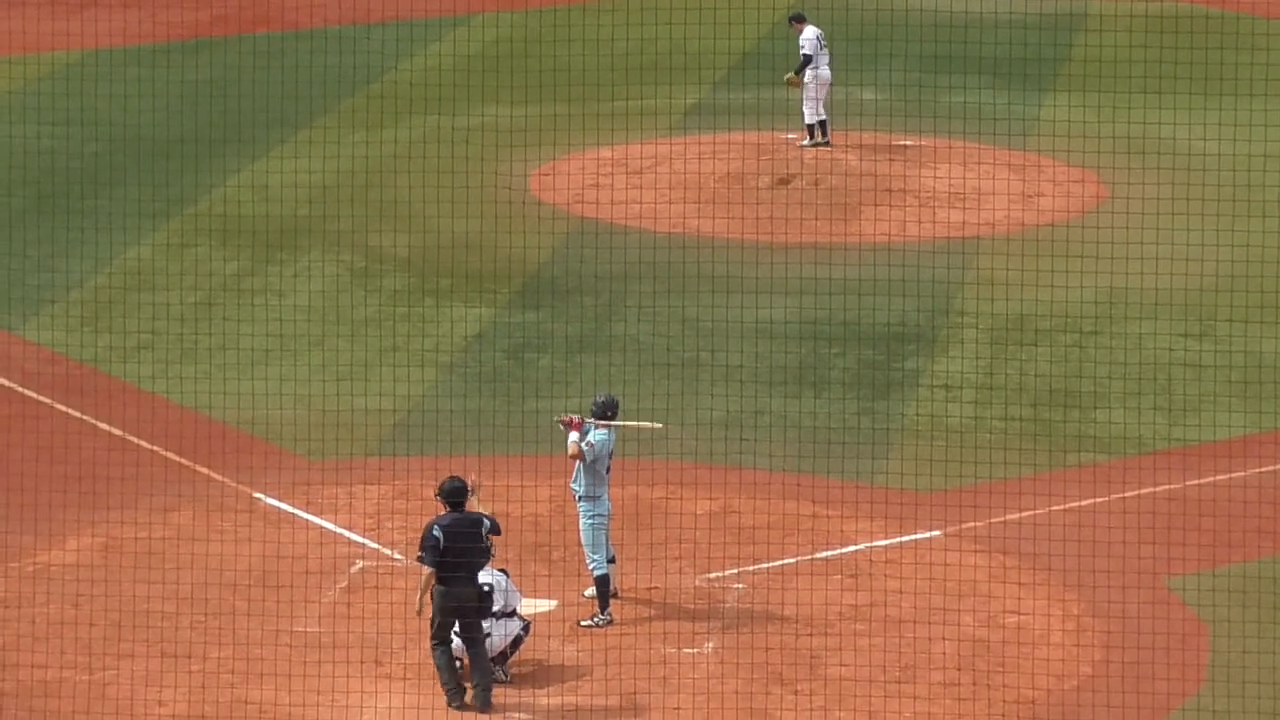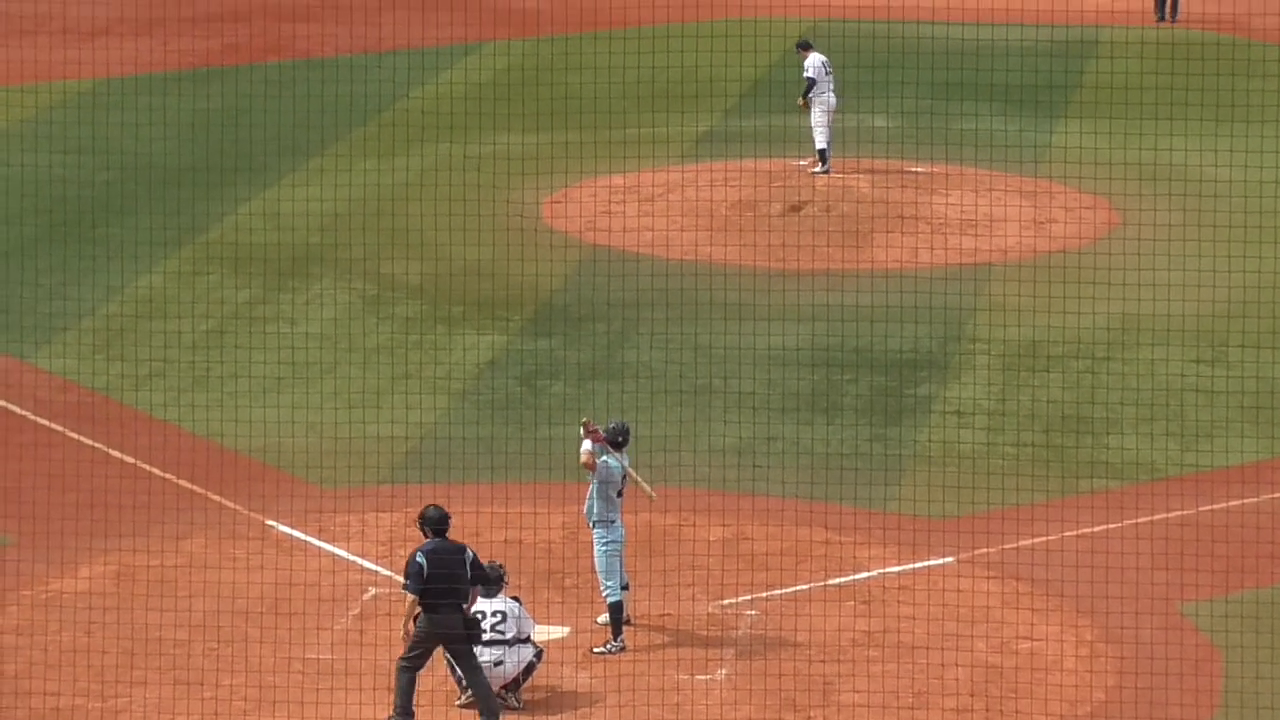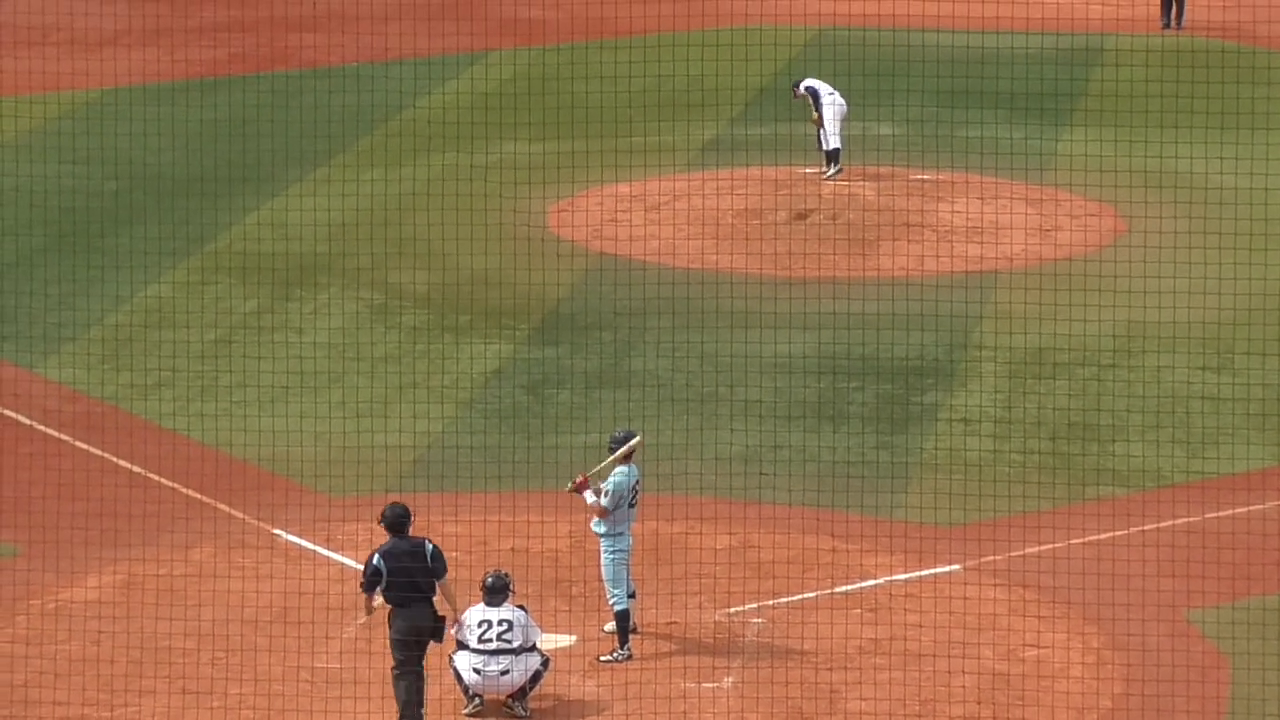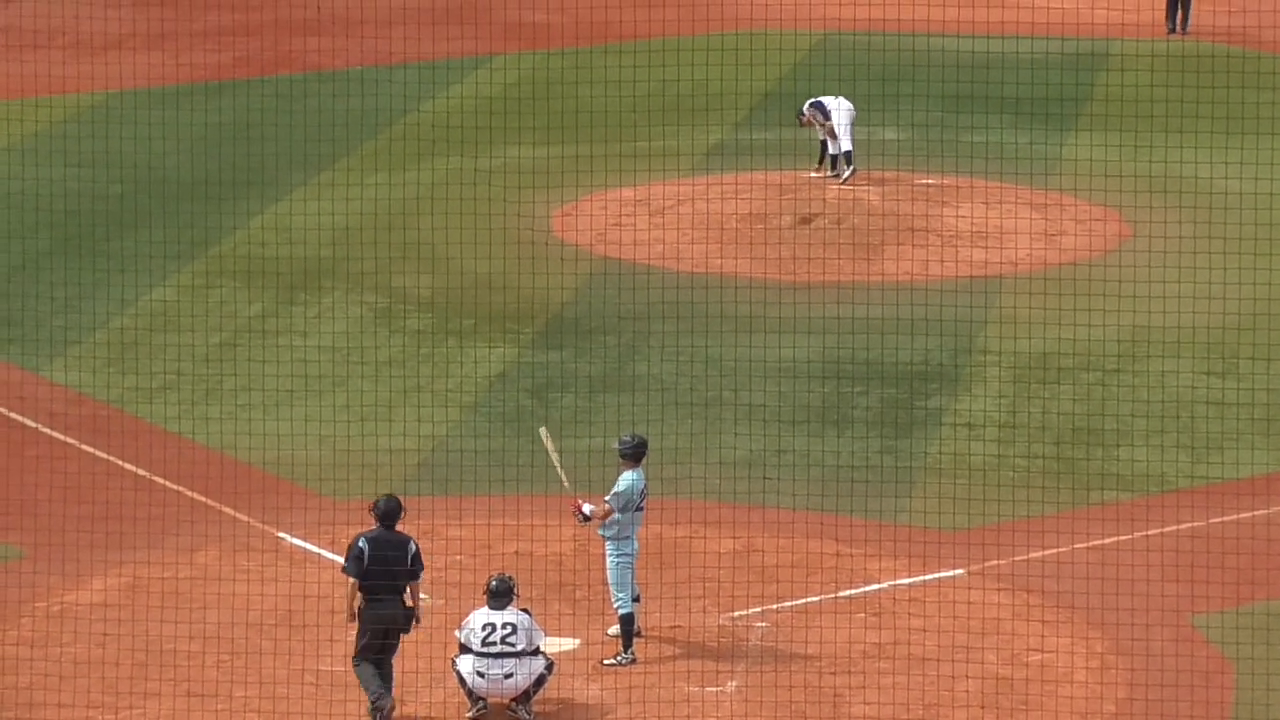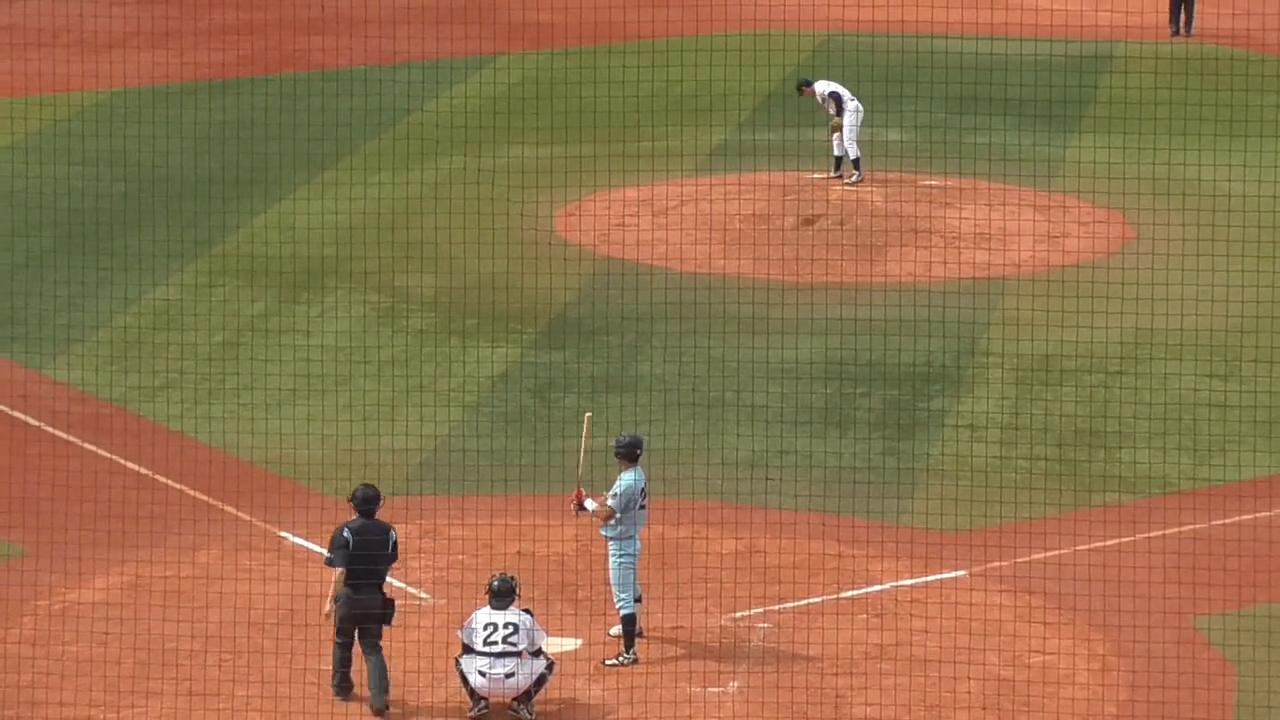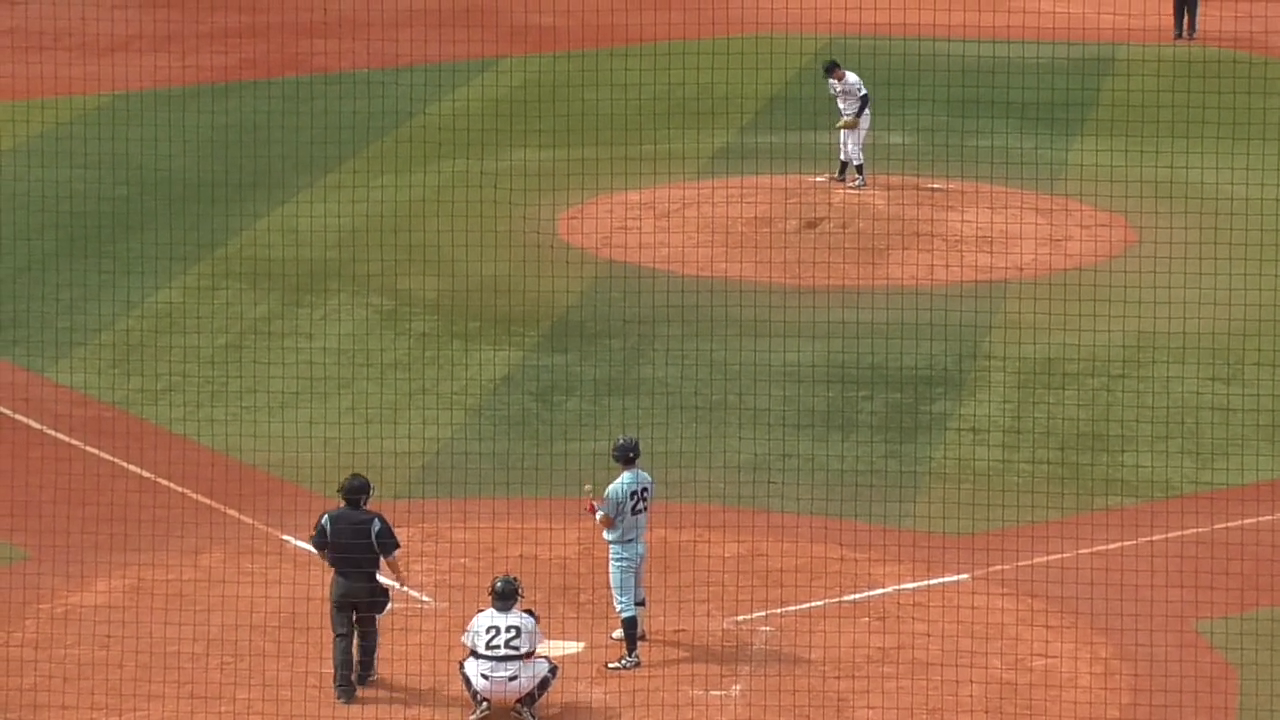
dt=0.4s
person 1, frame 1
left shoulder: (600, 438)
right shoulder: (594, 428)
left elbow: (574, 453)
right elbow: (573, 422)
left wrist: (574, 431)
right wrist: (569, 423)
left hip: (591, 503)
right hip: (598, 500)
left knee: (595, 558)
right knee: (604, 548)
left ankle: (605, 613)
right ankle: (609, 587)
person 1, frame 2
left shoulder: (610, 465)
right shoulder: (619, 456)
left elbow: (585, 462)
right elbow: (596, 438)
left wrist: (589, 439)
right wrist: (591, 433)
left hip: (605, 529)
right hip: (613, 526)
left knee: (609, 585)
right knee: (618, 575)
left ankle: (617, 640)
right ankle: (621, 614)
person 1, frame 3
left shoulder: (618, 478)
right shoulder: (631, 471)
left elbow: (601, 511)
right elbow: (605, 493)
left wrist: (585, 490)
right wrist: (586, 488)
left hip: (612, 539)
right hip: (622, 536)
left knee: (616, 593)
right knee: (625, 583)
left ankle: (624, 648)
right ankle: (628, 622)
person 1, frame 4
left shoulder: (628, 482)
right shoulder: (635, 476)
left elbow: (603, 513)
right elbow: (612, 506)
left wrist: (584, 507)
right wrist: (588, 513)
left hip: (619, 544)
right hip: (626, 540)
left knee: (621, 597)
right knee: (629, 587)
left ankle: (627, 652)
right ankle: (631, 626)
person 1, frame 5
left shoulder: (626, 482)
right shoulder: (637, 475)
left elbow: (606, 515)
right elbow: (612, 501)
left wrist: (585, 501)
right wrist: (586, 503)
left hip: (621, 544)
right hip: (632, 540)
left knee: (623, 597)
right knee: (631, 588)
left ankle: (629, 653)
right ankle: (633, 626)
person 1, frame 6
left shoulder: (616, 488)
right shoulder: (646, 479)
left elbow: (608, 523)
left wrist: (595, 511)
right wrist: (603, 507)
left hip: (621, 548)
right hip: (639, 543)
left knee: (623, 601)
right knee: (635, 590)
left ankle: (631, 655)
right ankle: (636, 629)
person 2, frame 1
left shoulder: (436, 527)
right shoulder: (479, 521)
left elbow: (429, 570)
right elbow: (494, 528)
left wrist: (420, 597)
left hip: (445, 591)
right hip: (471, 591)
left knee: (440, 643)
right knee: (475, 643)
left ankle: (455, 694)
right ankle: (483, 696)
person 2, frame 2
left shoulder: (420, 555)
right shoulder: (464, 551)
left elbow: (413, 597)
right elbow: (477, 587)
left wrist: (405, 624)
right wrist: (466, 610)
left hip: (430, 619)
right hip: (458, 618)
left knee: (407, 666)
right knee: (472, 669)
person 2, frame 3
left shoulder: (379, 555)
right shoulder: (427, 546)
left elbow: (369, 592)
right elbow: (443, 582)
left wrist: (368, 606)
right wrist: (454, 610)
left hip: (402, 616)
right hip: (427, 613)
left knee: (404, 670)
right knee: (415, 666)
person 2, frame 4
left shoulder: (362, 541)
right shoulder: (408, 543)
left elbow: (354, 580)
right elbow: (414, 581)
left wrist: (350, 607)
right wrist: (416, 607)
left hip: (371, 607)
right hip: (396, 607)
left knee: (363, 659)
right knee: (385, 658)
left ankle: (382, 700)
person 2, frame 5
left shoulder: (345, 532)
right shoulder: (388, 531)
left elbow: (339, 571)
right elbow: (390, 563)
left wrist: (330, 601)
left hip: (349, 595)
right hip: (376, 595)
left knee: (343, 642)
right knee: (373, 647)
left ankle: (341, 688)
right ankle: (380, 696)
person 2, frame 6
left shoulder: (328, 518)
right shoulder: (375, 521)
left elbow: (320, 551)
right elbow: (389, 556)
right wrist: (398, 574)
left hip: (341, 582)
right hip: (367, 583)
left knee: (341, 635)
right knee: (367, 630)
left ankle: (344, 687)
right ankle: (363, 674)
